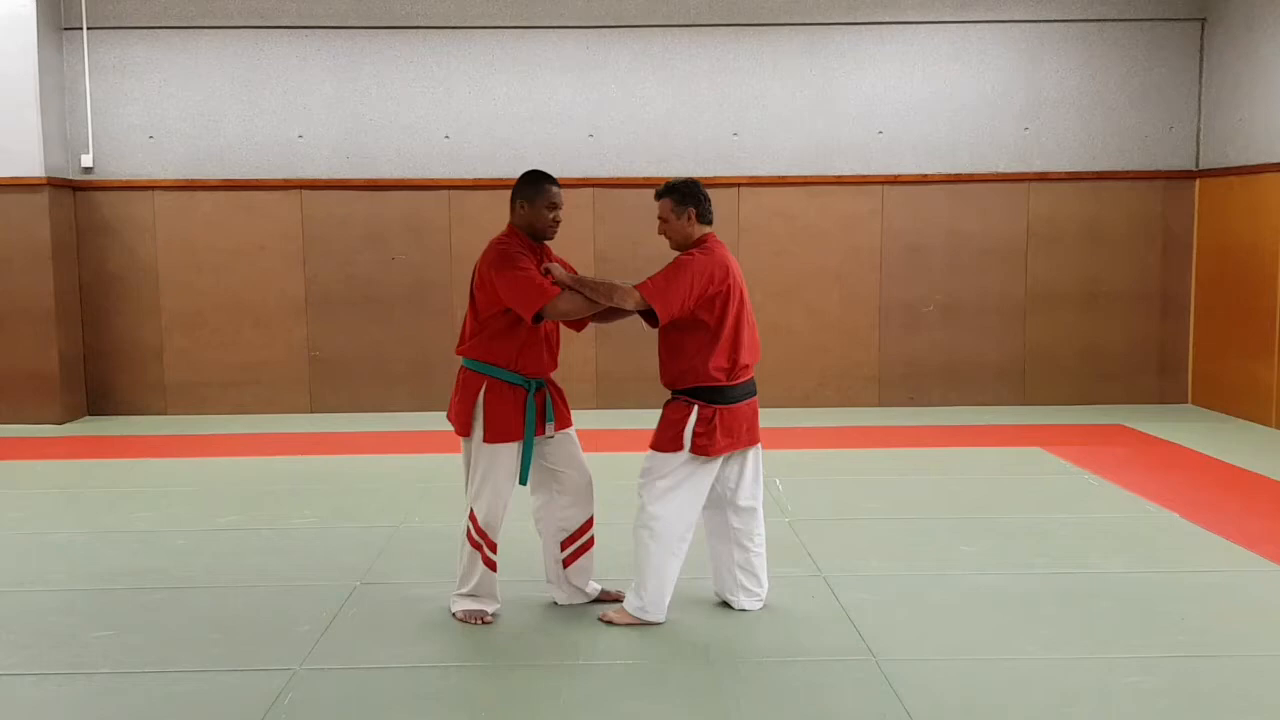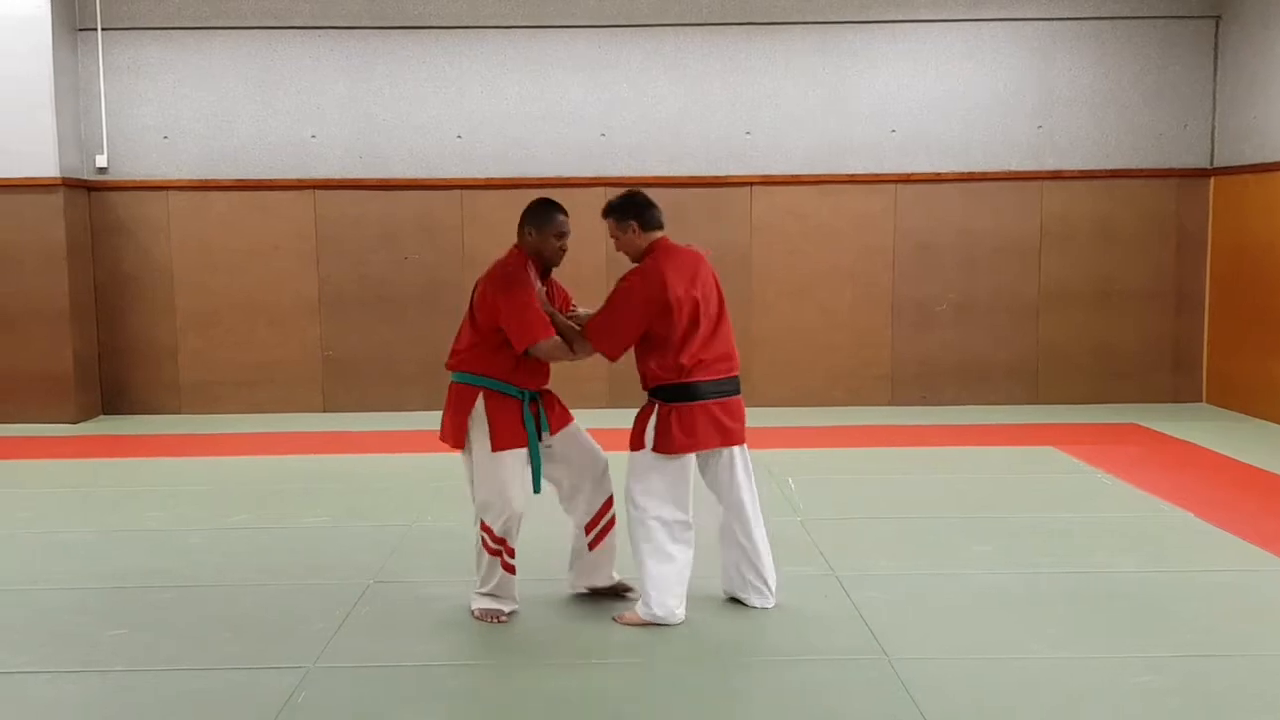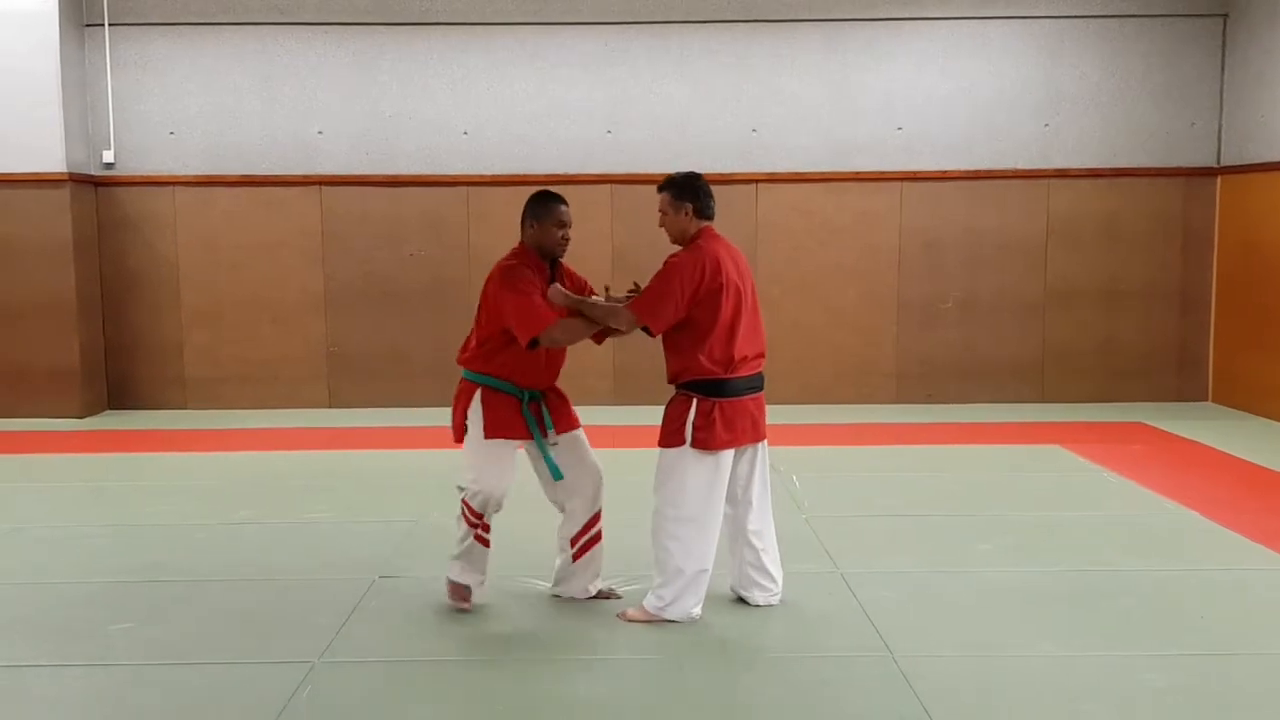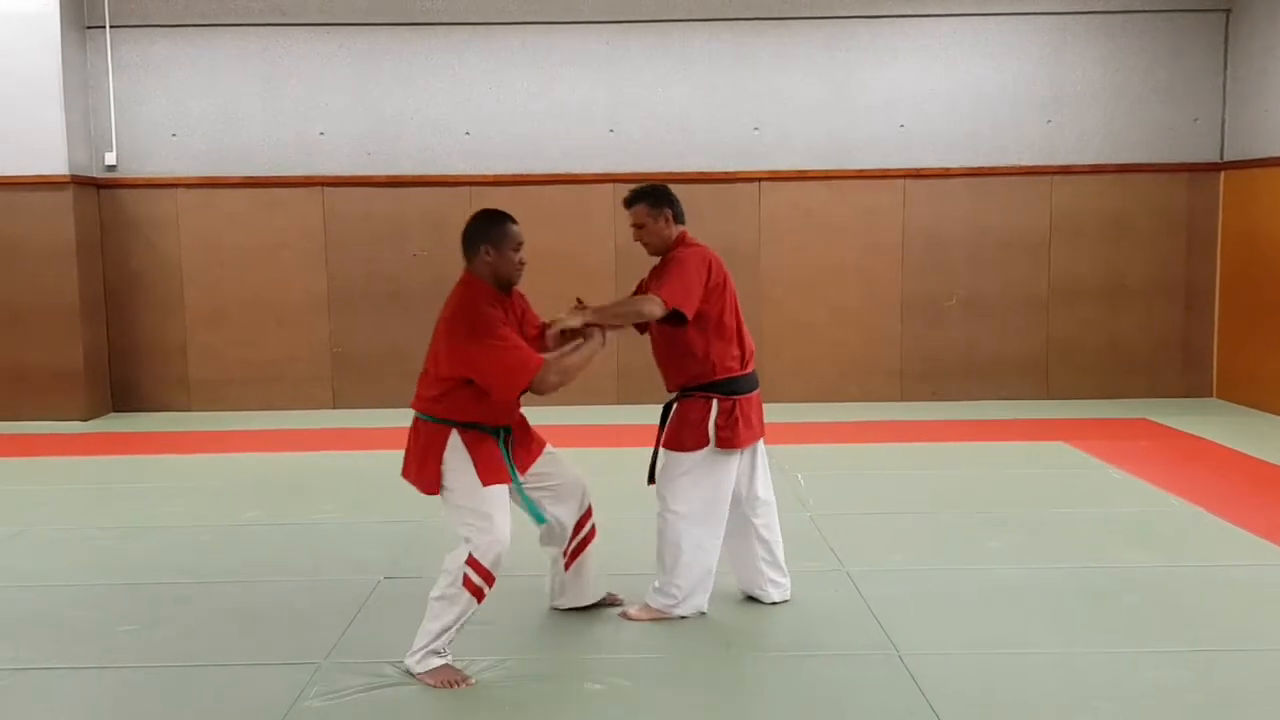
dt=1s
person 1, frame 1
left shoulder: (547, 259)
right shoulder: (503, 255)
left elbow: (587, 312)
right elbow: (557, 307)
left hip: (538, 394)
right hip: (493, 393)
left knee: (571, 486)
right knee: (489, 500)
left ankle: (574, 585)
right ankle: (472, 596)
person 1, frame 2
left shoulder: (542, 279)
right shoulder: (509, 278)
right elbow: (544, 346)
left hip: (529, 401)
right hip: (485, 402)
left knee: (591, 468)
right knee: (503, 504)
left ankle: (592, 573)
right ankle: (492, 594)
person 1, frame 3
left shoulder: (563, 276)
right shoulder: (511, 275)
left elbow: (603, 325)
right elbow: (550, 336)
left hip: (541, 399)
right hip: (493, 397)
left knee: (584, 484)
right knee: (486, 490)
left ankle: (577, 580)
right ankle: (464, 571)
person 1, frame 4
left shoulder: (504, 298)
right shoulder: (472, 316)
left elbow: (538, 340)
right elbow: (543, 380)
left wrist: (575, 334)
right wrist: (590, 346)
left hip: (498, 429)
right hip: (455, 440)
left knee: (568, 490)
right knee: (488, 540)
left ankle: (576, 592)
right ankle: (427, 655)
person 2, frame 1
left shoulder: (699, 263)
right shoulder: (718, 259)
left elbow: (633, 299)
right elbow: (658, 308)
left wrist: (571, 279)
left hip: (704, 408)
right hip: (735, 401)
left knee: (663, 502)
right knee: (737, 505)
left ankle: (646, 604)
right ankle: (746, 592)
person 2, frame 2
left shoulder: (640, 281)
right shoulder: (696, 260)
left elbow: (588, 345)
left wrist: (545, 310)
left hip: (678, 407)
right hip: (724, 399)
left knee: (654, 504)
right knee: (739, 498)
left ankle: (662, 605)
right ankle: (756, 588)
person 2, frame 3
left shoulder: (690, 261)
right shoulder: (730, 255)
left elbow: (628, 320)
left wrist: (569, 299)
right wrist: (645, 299)
left hip: (707, 403)
right hip: (745, 396)
left knee: (684, 506)
right knee: (747, 500)
left ankle: (672, 602)
right ankle: (761, 585)
person 2, frame 4
left shoulder: (691, 259)
right shoulder: (670, 265)
left elbow: (650, 308)
right elbow: (625, 310)
left wrist: (582, 318)
right wrist: (588, 315)
left hip: (715, 402)
right hip: (731, 397)
left knee: (685, 500)
right knee: (748, 497)
left ankle: (674, 598)
right ankle: (770, 583)
